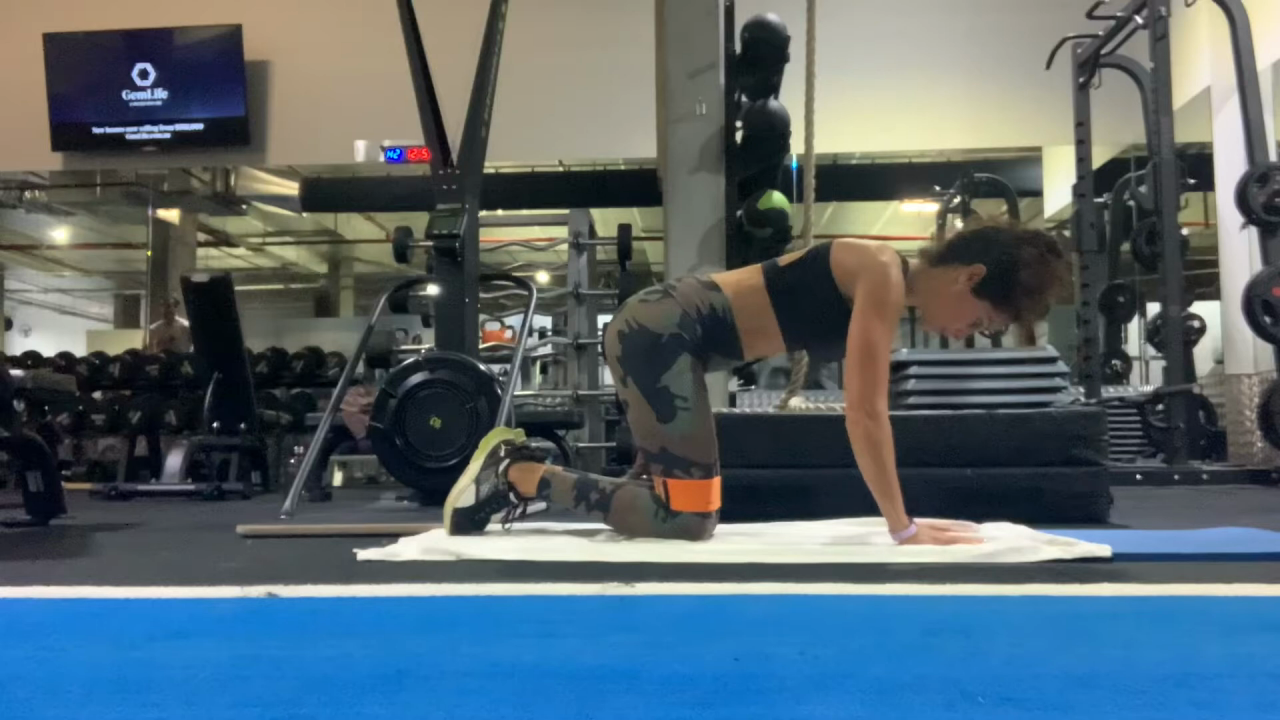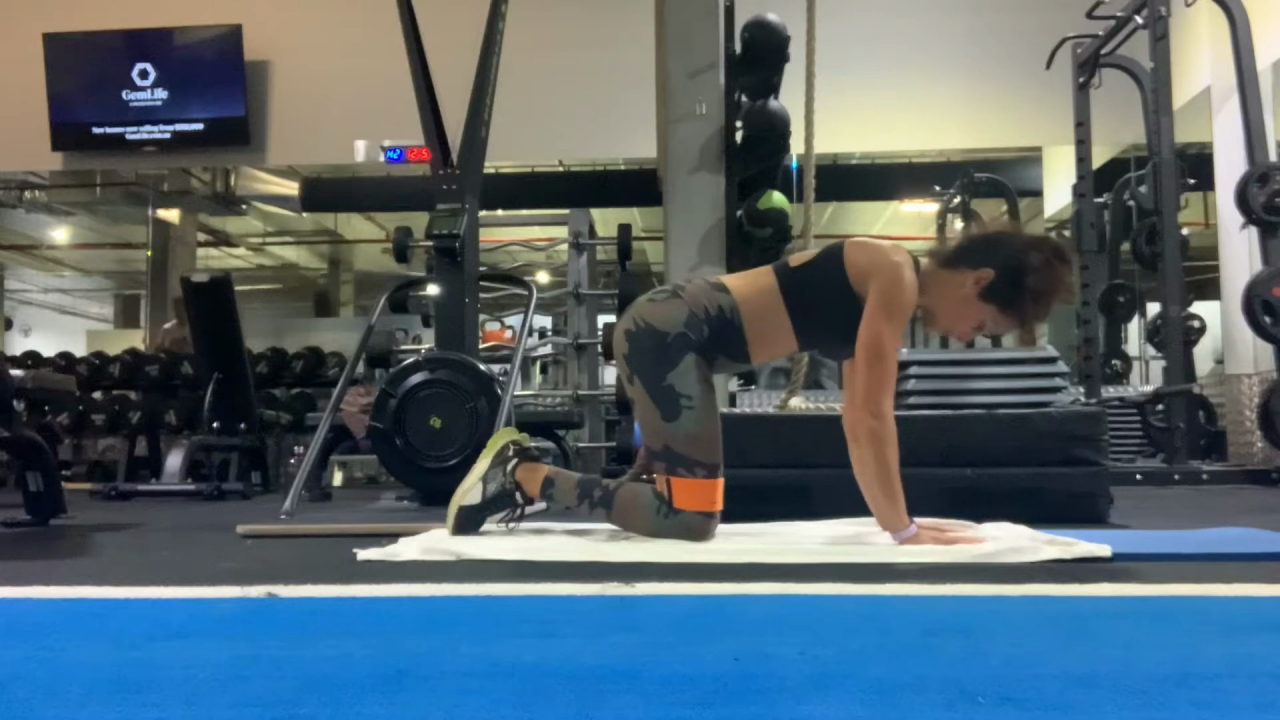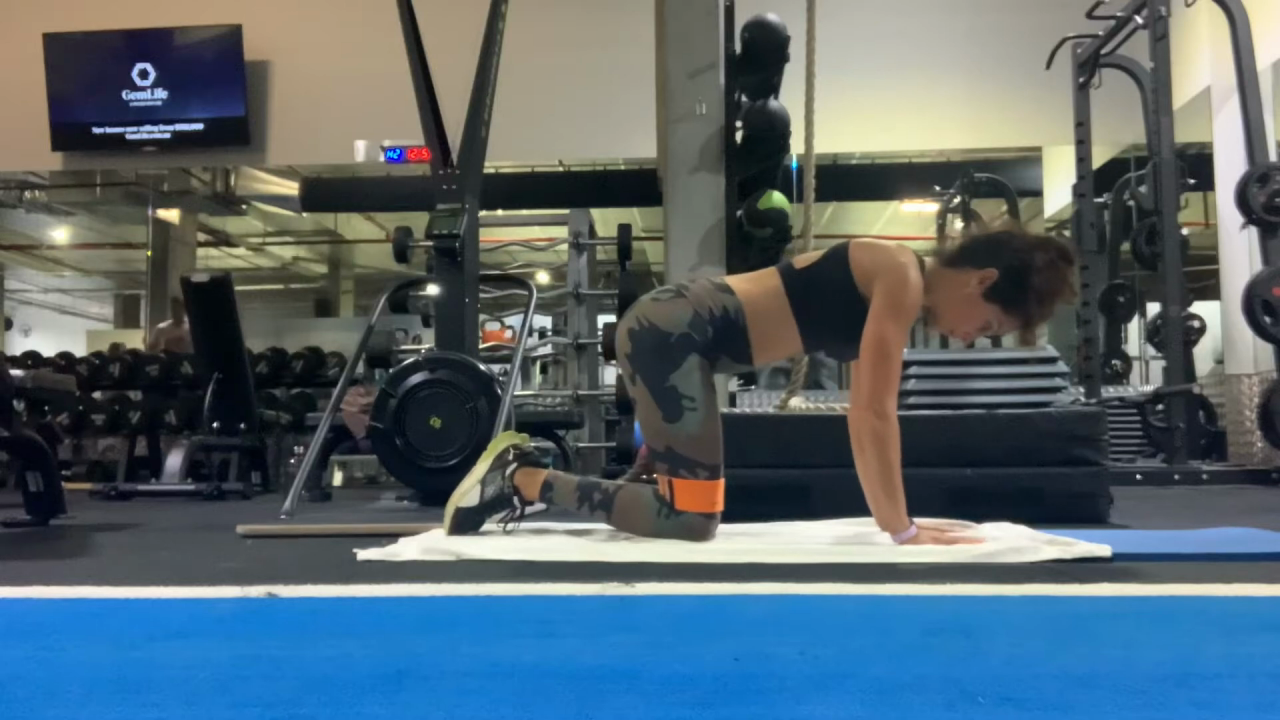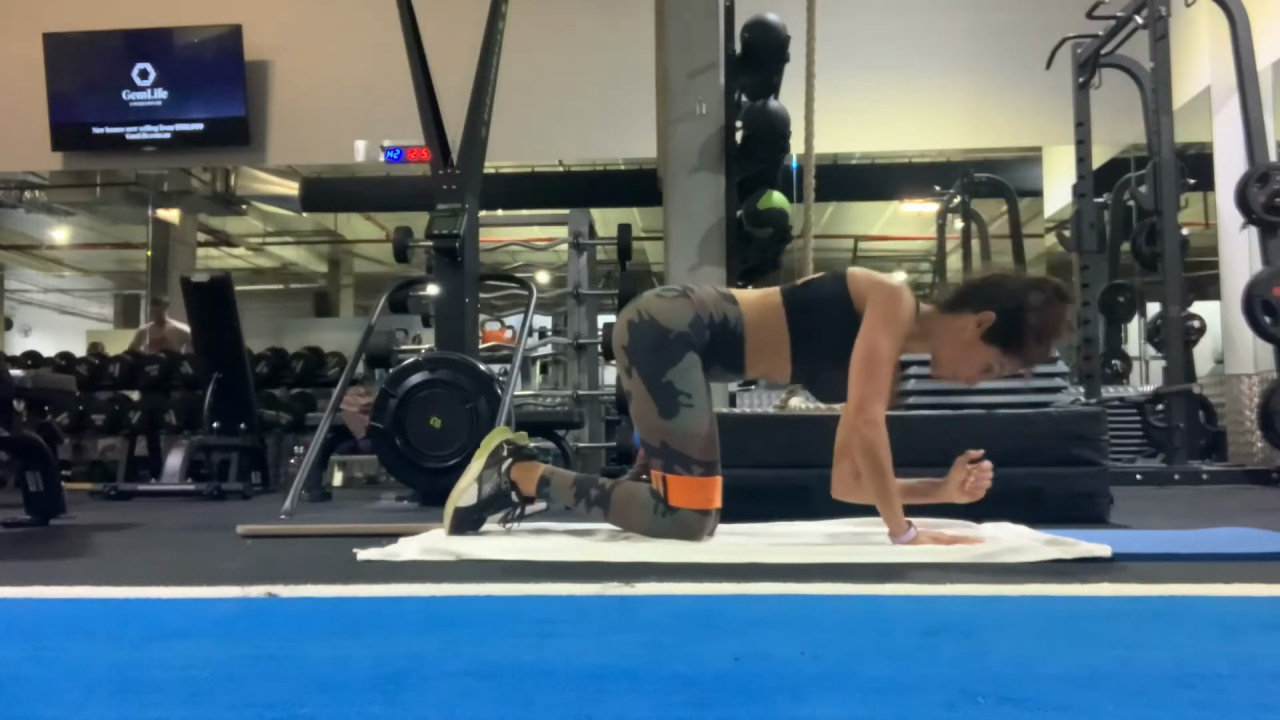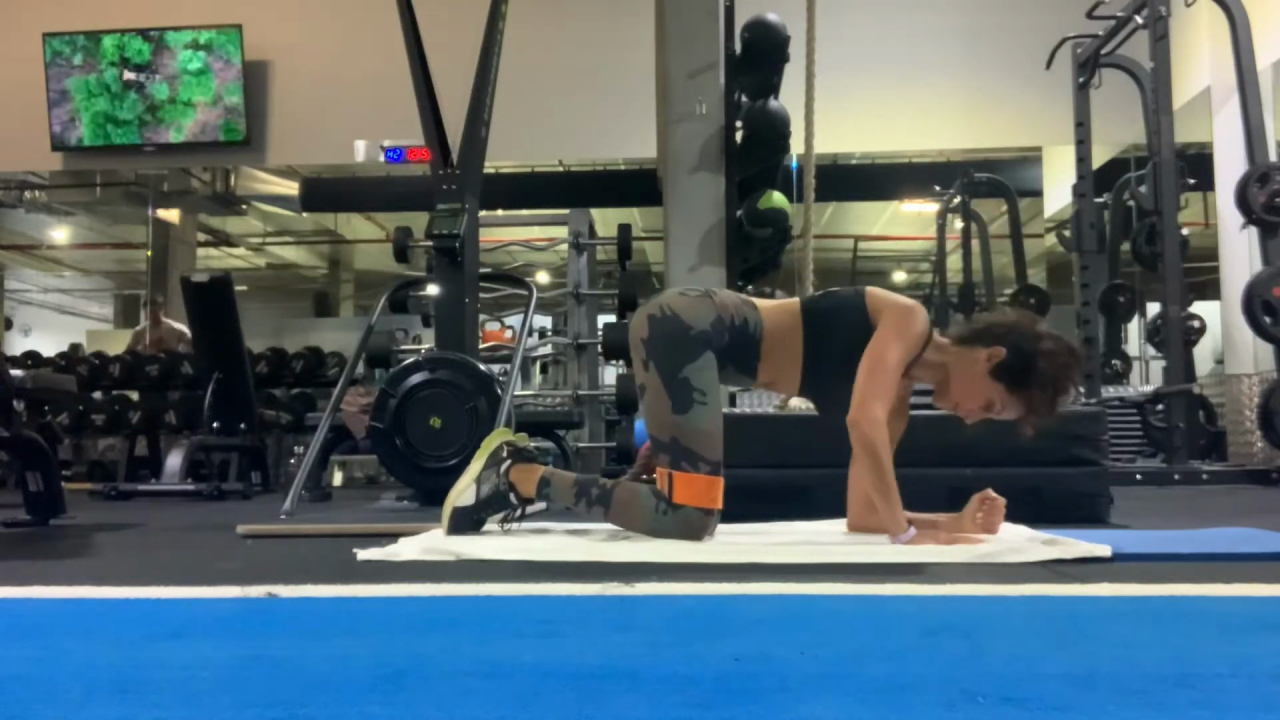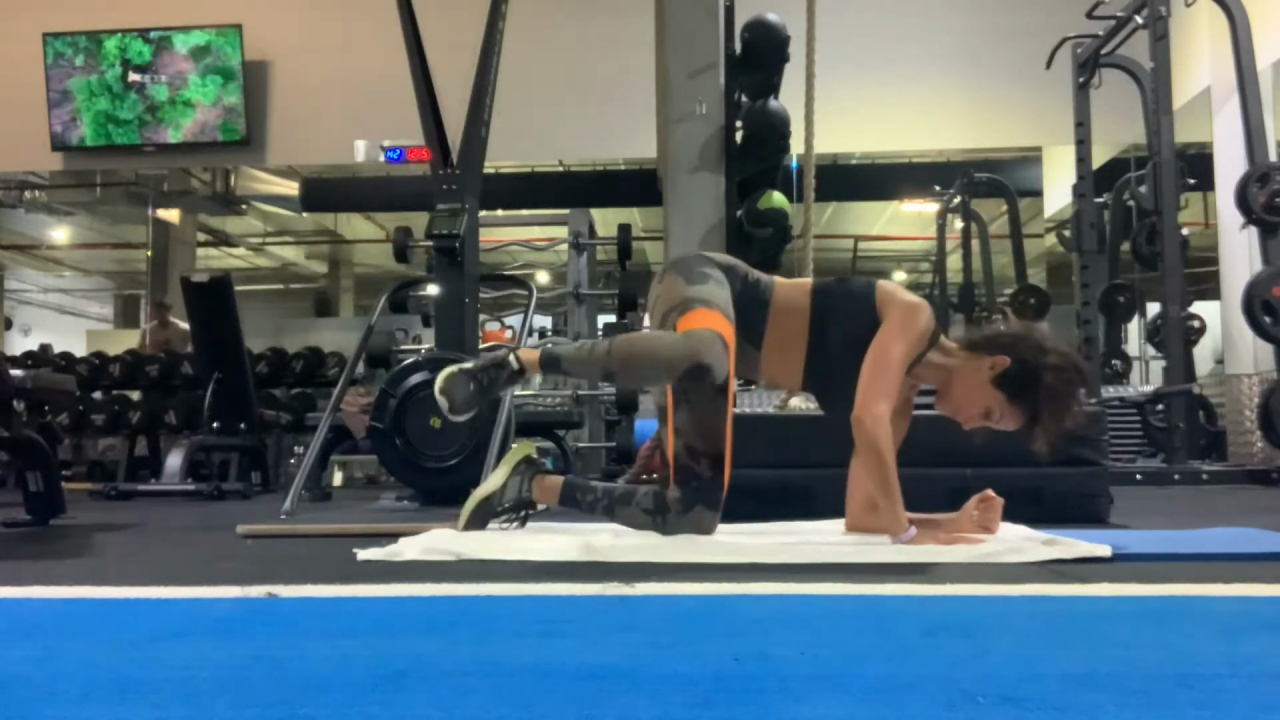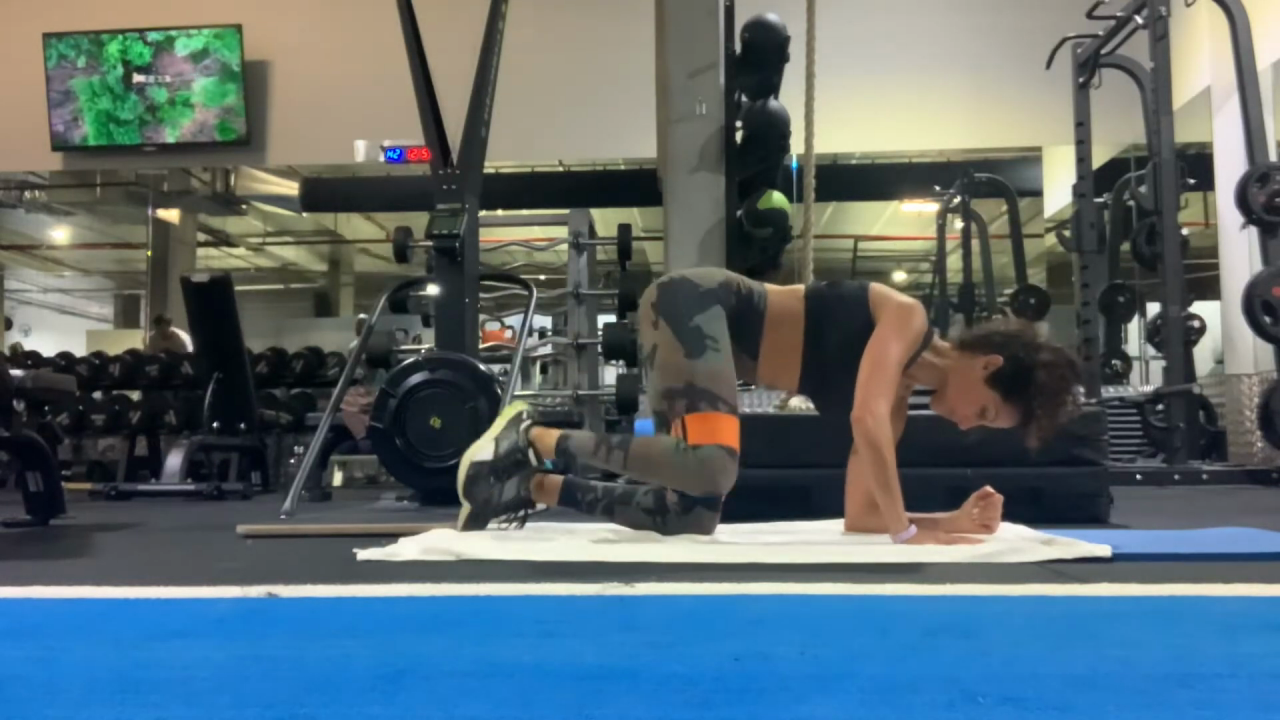
dt=0.5s
person 1, frame 1
left shoulder: (874, 291)
right shoulder: (883, 275)
left elbow: (860, 417)
right elbow: (868, 414)
left wrist: (901, 518)
right wrist: (903, 528)
left hip: (662, 336)
right hip: (658, 331)
left knee: (684, 505)
right knee: (686, 520)
left ankle: (520, 467)
right ankle: (512, 472)
person 1, frame 2
left shoulder: (877, 298)
right shoulder: (895, 275)
left elbow: (856, 420)
right elbow: (875, 414)
left wrist: (884, 518)
right wrist: (903, 528)
left hip: (674, 335)
right hip: (668, 331)
left knee: (684, 504)
right knee: (688, 519)
left ankle: (522, 469)
right ankle: (517, 474)
person 1, frame 3
left shoulder: (884, 298)
right shoulder: (901, 276)
left elbow: (862, 420)
right elbow: (877, 415)
left wrist: (887, 520)
right wrist: (903, 530)
left hip: (676, 337)
right hip: (671, 332)
left knee: (686, 504)
right knee: (690, 521)
left ankle: (522, 474)
right ankle: (518, 479)
person 1, frame 4
left shoulder: (887, 359)
right shoulder: (894, 302)
left elbow: (846, 480)
right elbow: (864, 422)
left wrist: (942, 489)
right wrist: (904, 530)
left hip: (676, 341)
right hip: (666, 329)
left knee: (691, 516)
right knee: (683, 518)
left ankle: (521, 470)
right ankle: (514, 473)
person 1, frame 5
left shoulder: (900, 394)
right shoulder: (907, 320)
left elbow: (861, 515)
right elbow: (862, 422)
left wrist: (952, 523)
right wrist: (905, 531)
left hip: (695, 346)
right hip: (686, 326)
left knee: (690, 517)
right knee: (686, 520)
left ankle: (522, 472)
right ankle: (514, 474)
person 1, frame 6
left shoulder: (906, 396)
right shoulder: (912, 317)
left elbow: (859, 515)
right elbow: (866, 419)
left wrist: (951, 521)
right wrist: (904, 530)
left hip: (718, 352)
right hip: (701, 282)
left knee: (693, 517)
right knee: (703, 357)
left ankle: (531, 482)
right ankle: (513, 360)
person 1, frame 7
left shoulder: (899, 396)
right shoulder: (907, 317)
left elbow: (859, 515)
right elbow: (864, 418)
left wrist: (947, 521)
right wrist: (904, 529)
left hip: (714, 334)
right hip: (695, 304)
left knee: (693, 516)
right knee: (711, 464)
left ankle: (535, 484)
right ankle: (530, 441)
